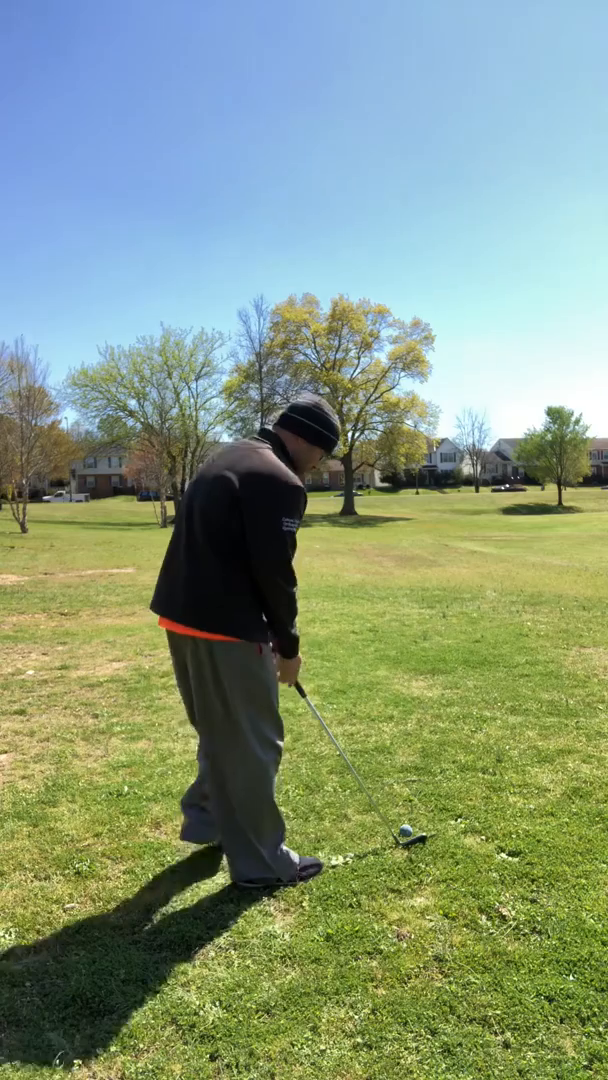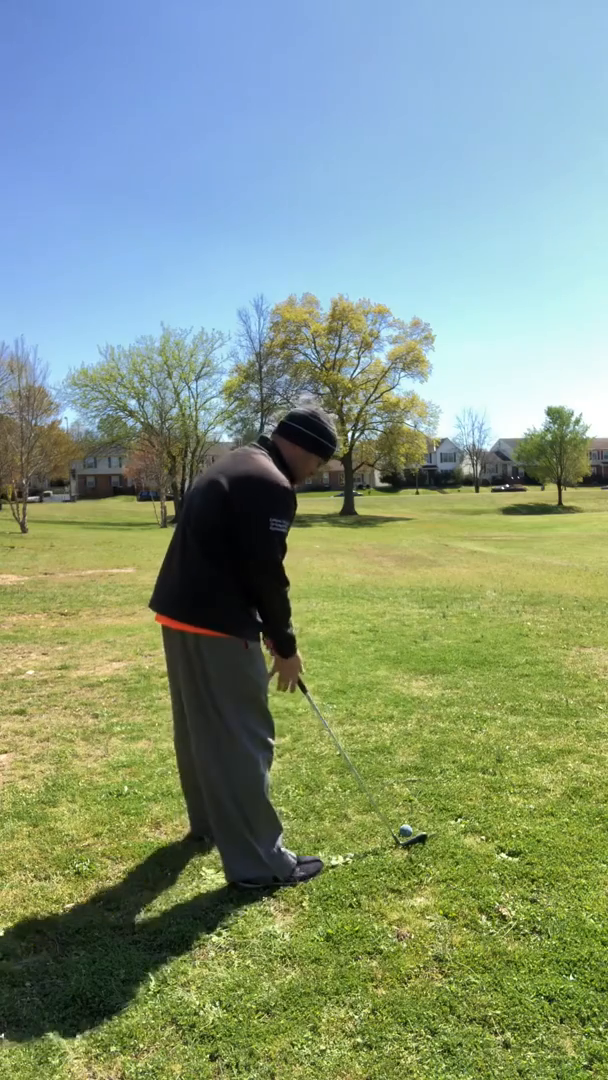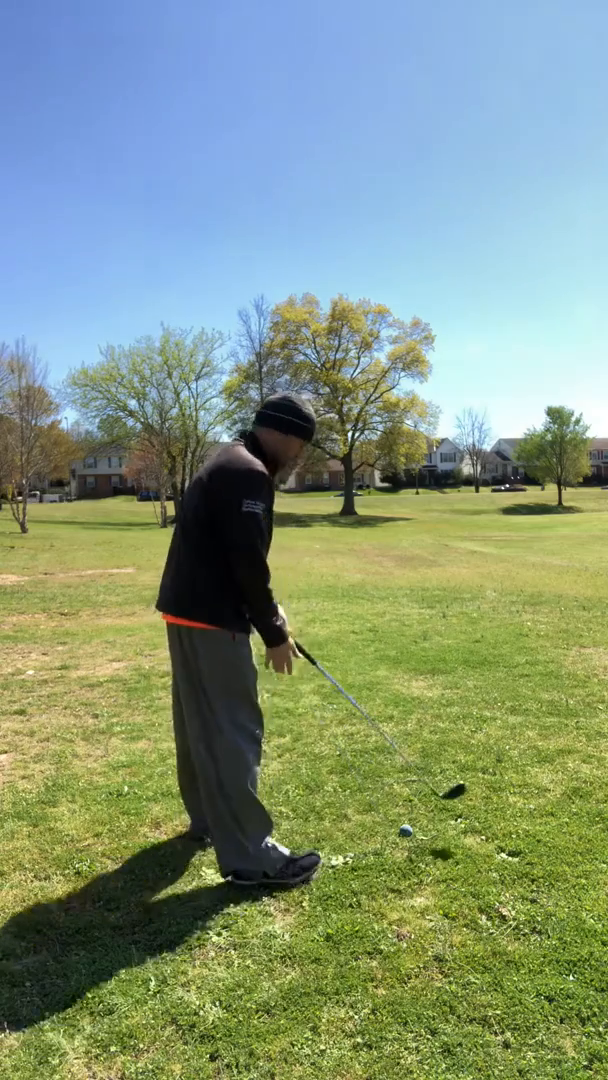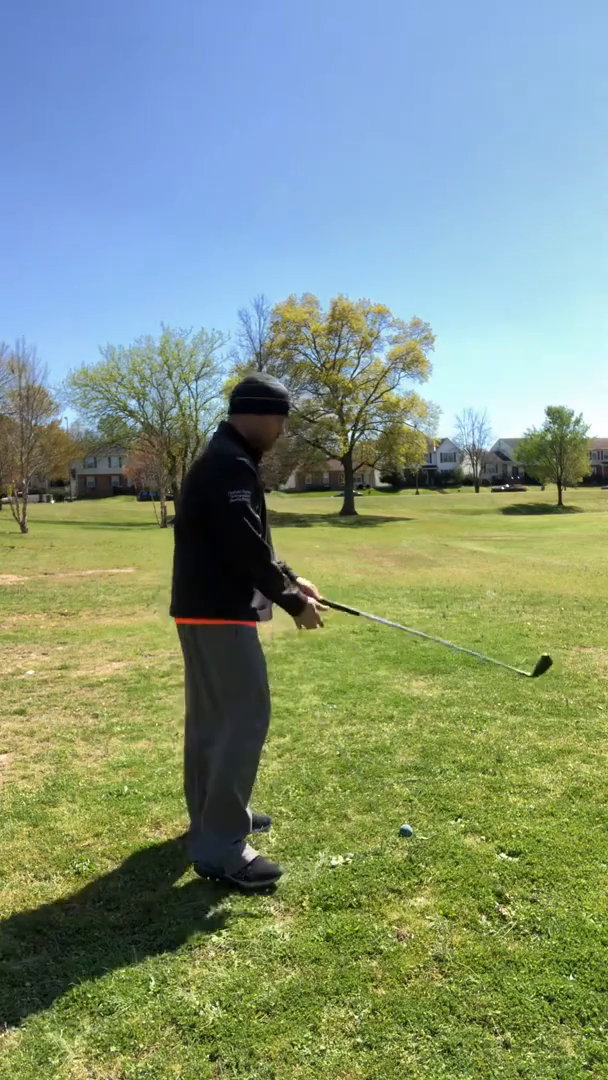
dt=0.2s
person 1, frame 1
left shoulder: (226, 459)
right shoulder: (281, 482)
right elbow: (274, 571)
left wrist: (270, 632)
right wrist: (288, 645)
left hip: (181, 612)
right hip: (224, 622)
left knee: (218, 728)
right knee: (251, 741)
left ankle: (203, 818)
right ankle: (260, 861)
person 1, frame 2
left shoulder: (234, 466)
right shoulder: (271, 485)
right elbow: (265, 570)
left wrist: (269, 629)
right wrist: (286, 645)
left hip: (182, 611)
right hip: (216, 621)
left knee: (201, 727)
right knee: (241, 739)
left ankle: (208, 818)
right ankle: (257, 860)
person 1, frame 3
left shoulder: (231, 463)
right shoulder: (249, 473)
right elbow: (246, 559)
left wrist: (270, 611)
right wrist: (274, 633)
left hip: (187, 608)
right hip: (211, 616)
left knee: (201, 721)
right knee: (234, 730)
left ankle: (208, 817)
right ankle: (250, 854)
person 1, frame 4
left shoulder: (222, 458)
right shoulder: (230, 464)
left elbow: (246, 541)
right elbow: (245, 546)
left wrist: (290, 582)
right wrist: (292, 601)
left hip: (203, 606)
right hip: (220, 611)
left knee: (212, 717)
right knee: (242, 720)
left ankle: (210, 815)
right ankle: (220, 846)
